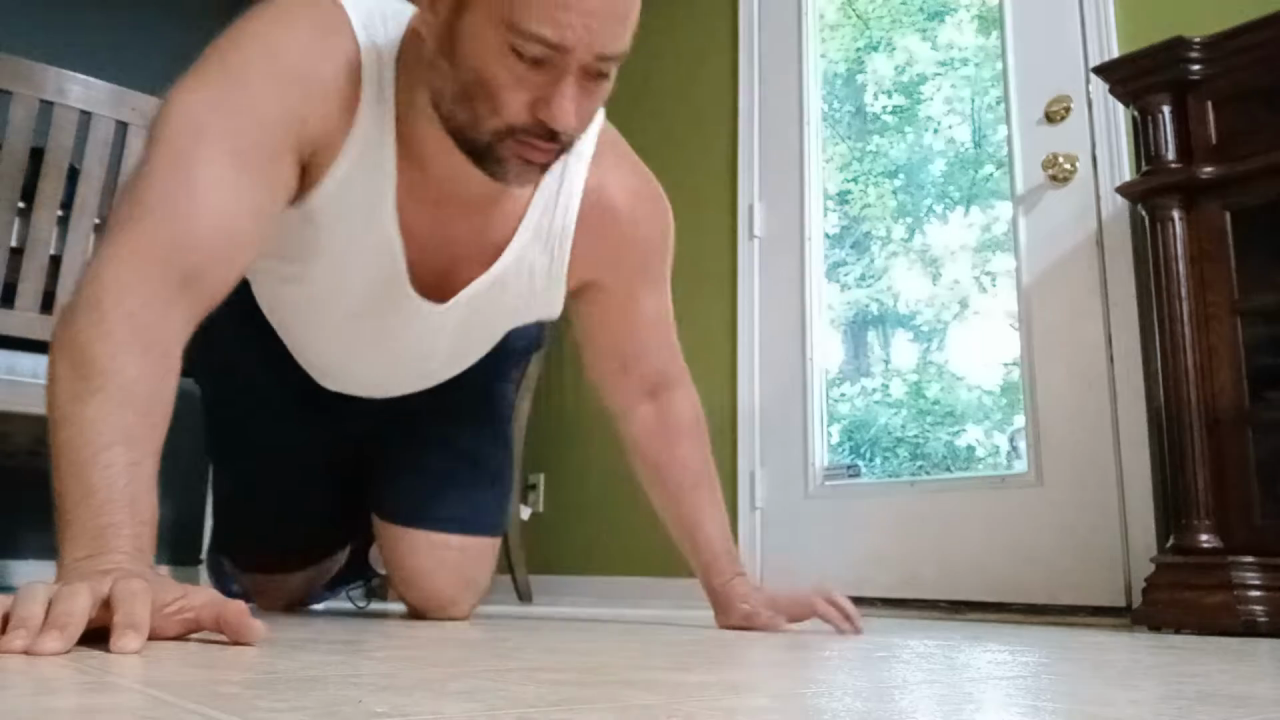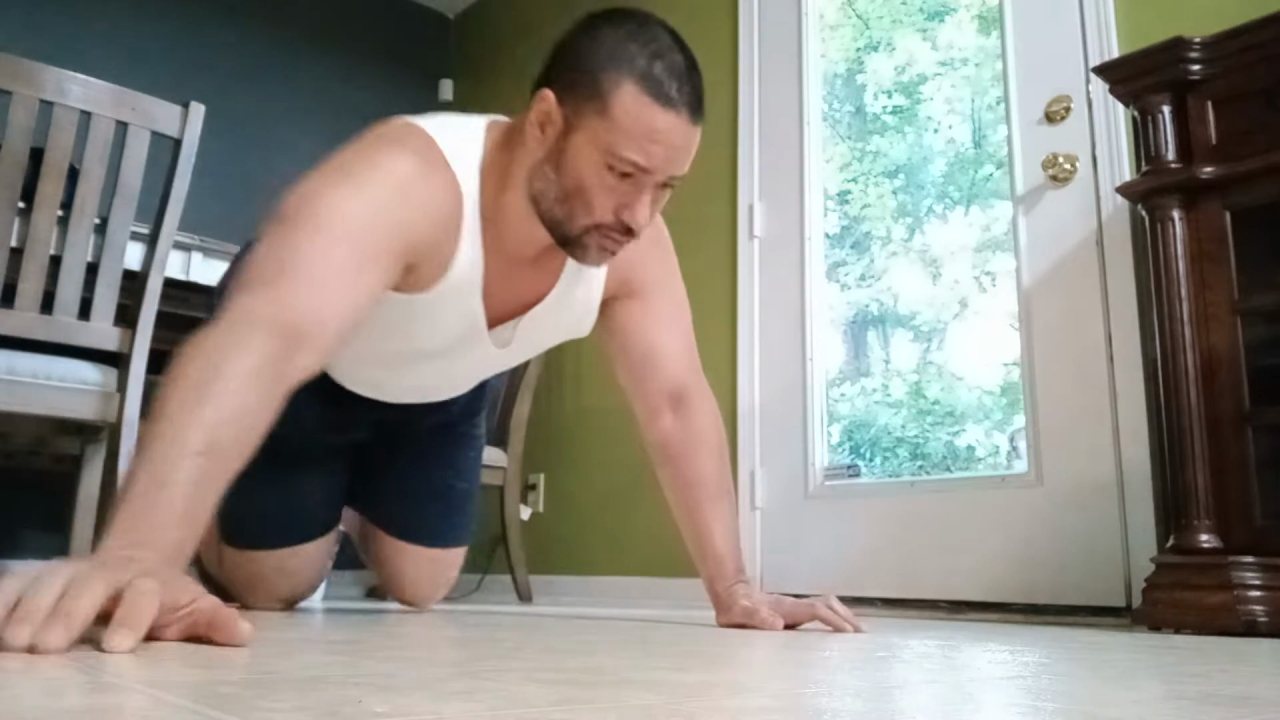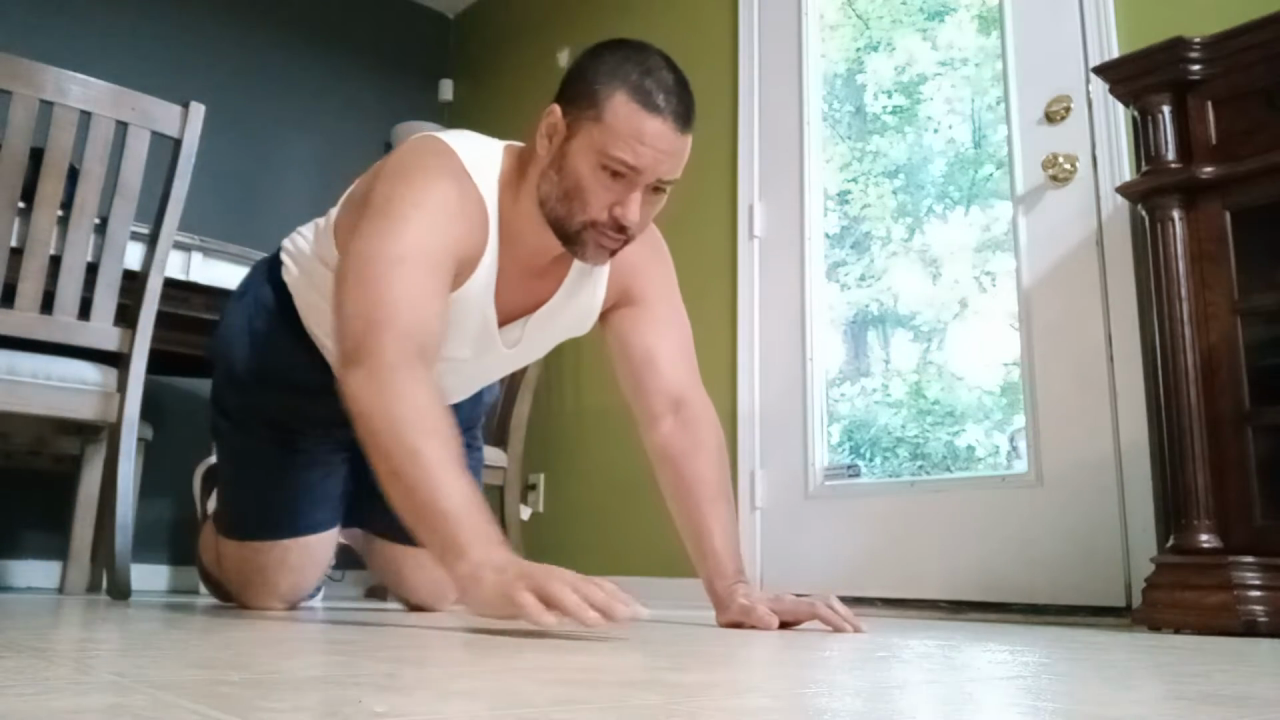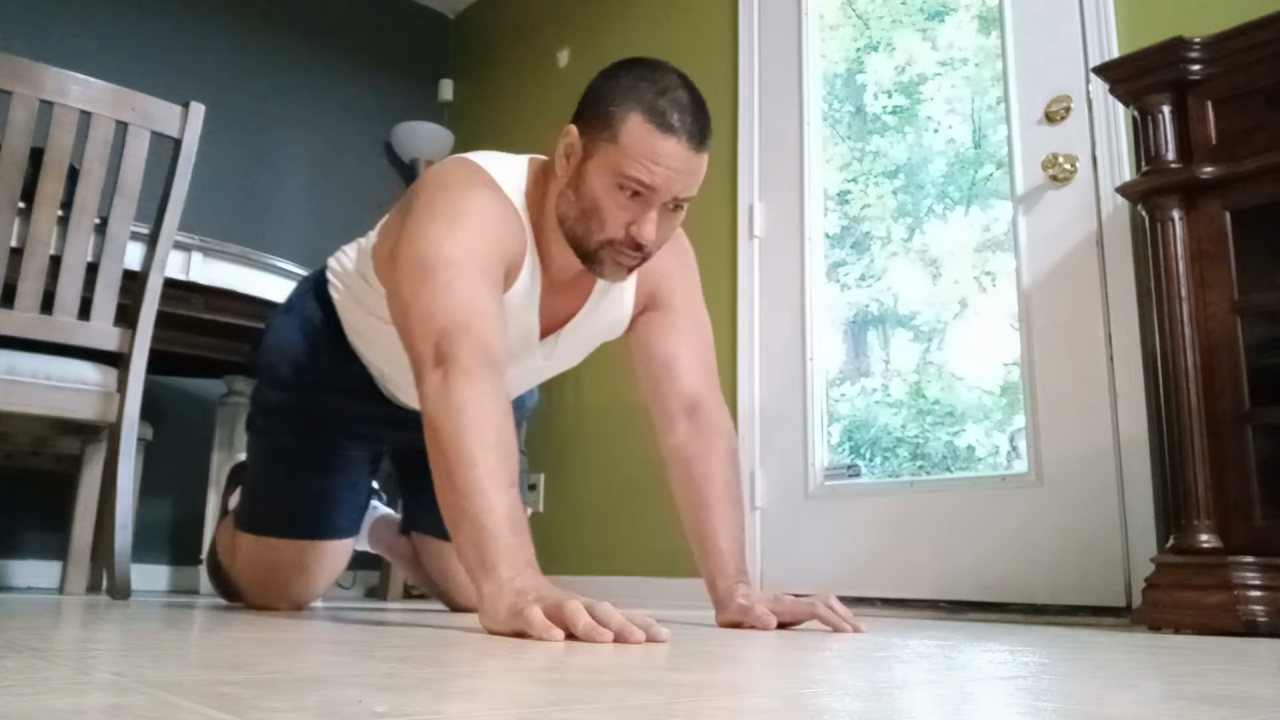
dt=0.4s
person 1, frame 1
left shoulder: (616, 206)
left elbow: (653, 397)
right elbow: (143, 293)
left wrist: (729, 585)
right wrist: (107, 564)
left hip: (457, 375)
right hip: (280, 349)
left knee: (442, 597)
right knee: (274, 586)
left ankle: (376, 535)
right ankle: (341, 543)
person 1, frame 2
left shoulder: (627, 241)
right shoulder: (407, 183)
left elbow: (678, 404)
right elbow: (263, 349)
left wrist: (732, 592)
right wrist: (137, 562)
left hip: (441, 390)
right hip: (312, 373)
left knee: (417, 592)
right knee: (272, 584)
left ankle: (350, 511)
person 1, frame 3
left shoulder: (633, 258)
right shoulder: (434, 189)
left elbow: (677, 413)
right elbow: (384, 372)
left wrist: (732, 590)
right wrist: (487, 563)
left hip: (443, 387)
right hip: (293, 344)
left knee: (436, 594)
right knee: (269, 589)
left ankle: (358, 519)
right ankle: (227, 499)
person 1, frame 4
left shoulder: (663, 264)
right shoulder: (470, 207)
left elbow: (693, 418)
right elbow: (458, 376)
left wrist: (732, 589)
right wrist: (512, 585)
left hip: (486, 394)
right hip: (337, 360)
left knee: (471, 589)
right knee: (280, 588)
left ankle: (391, 530)
right ankle: (249, 500)
